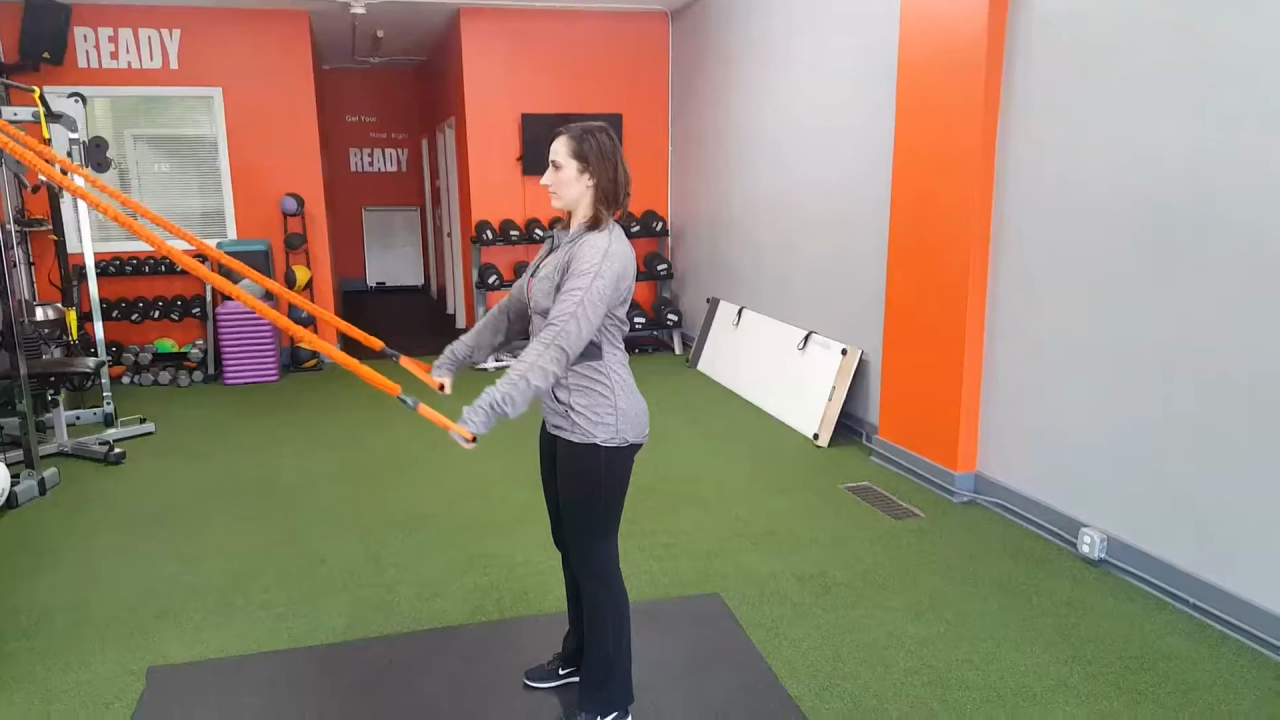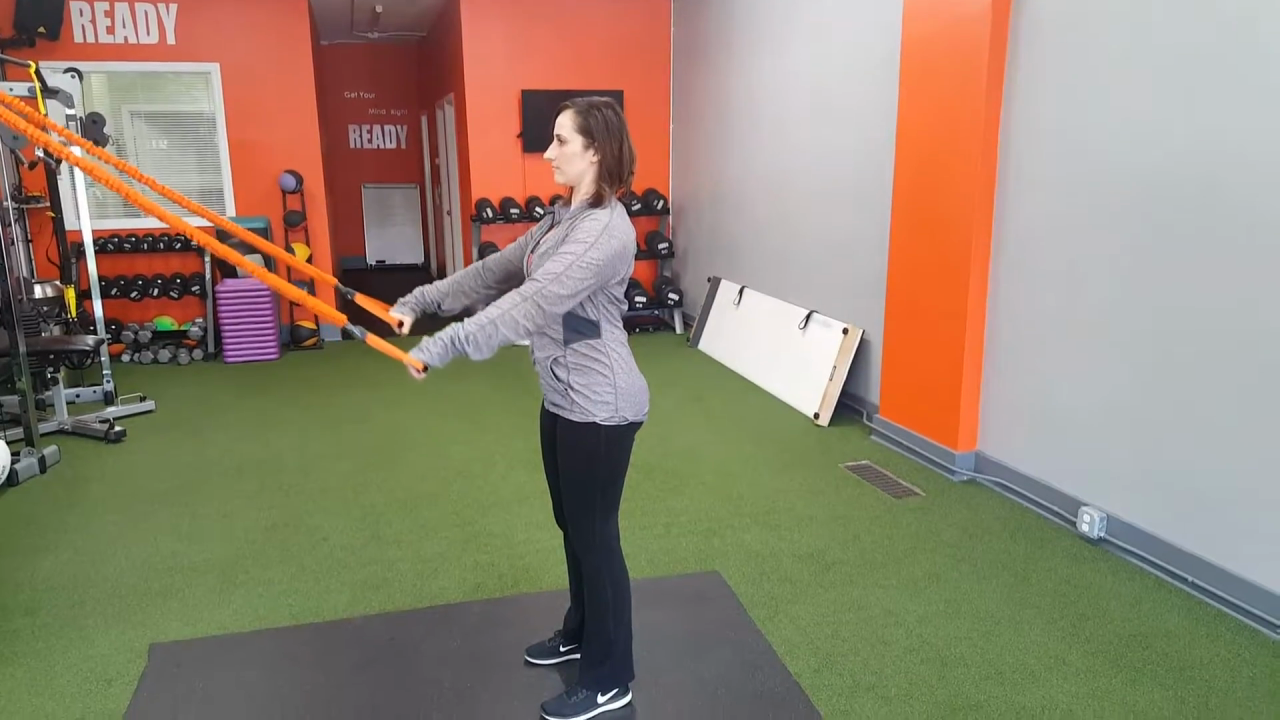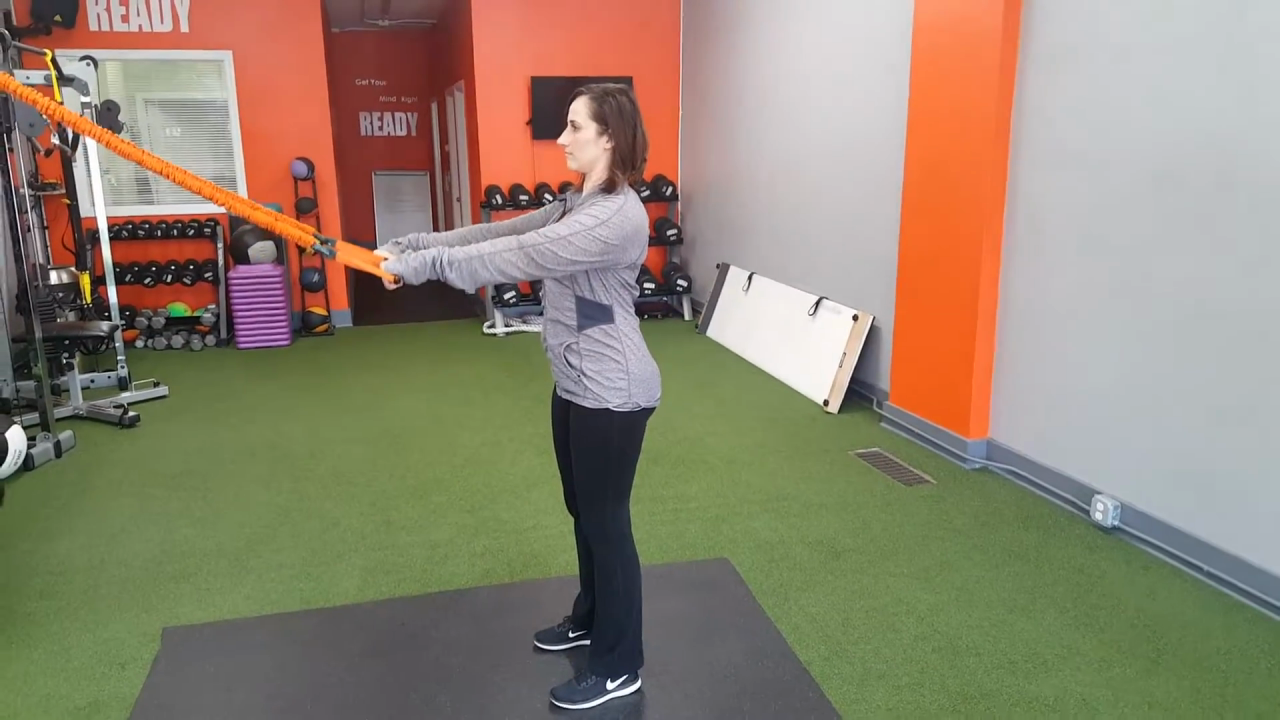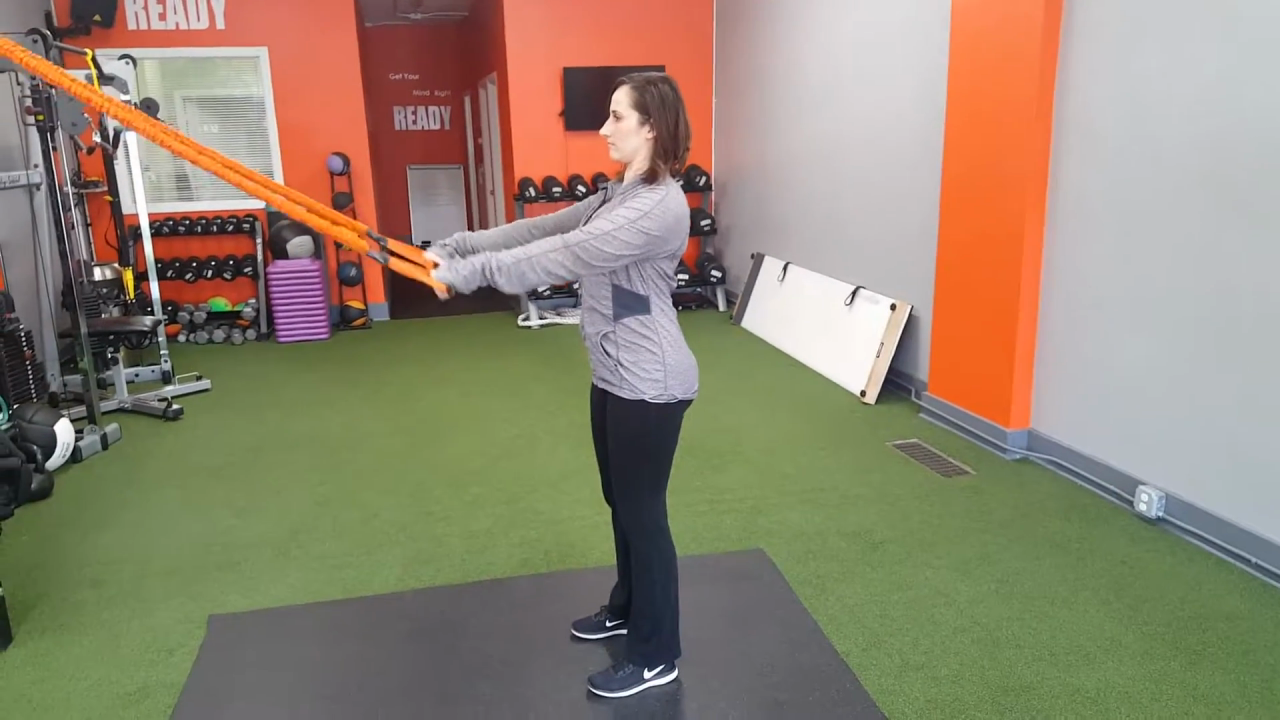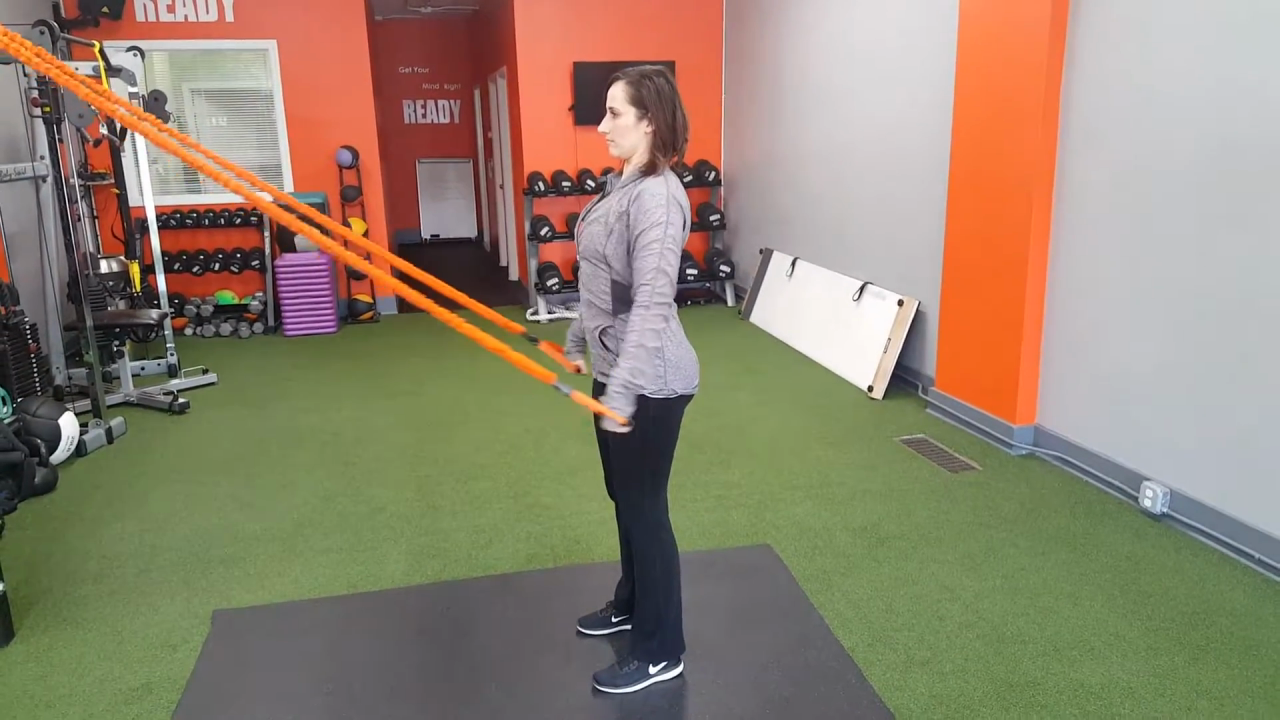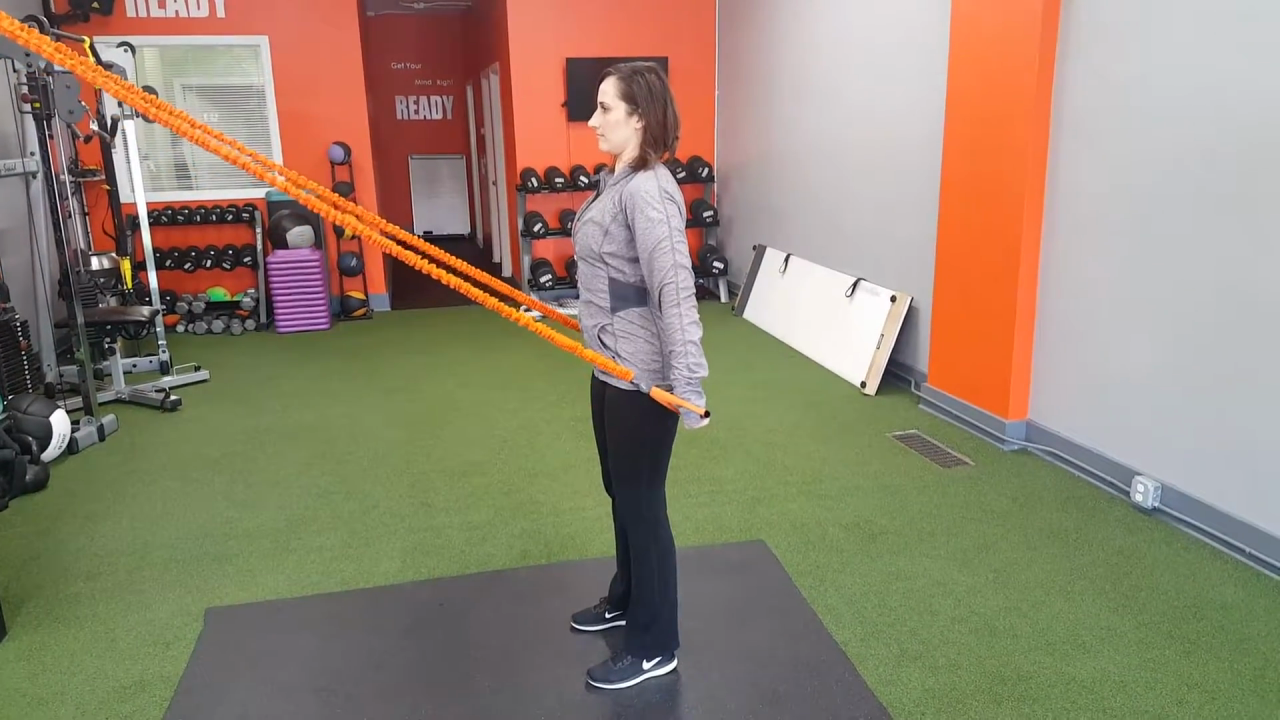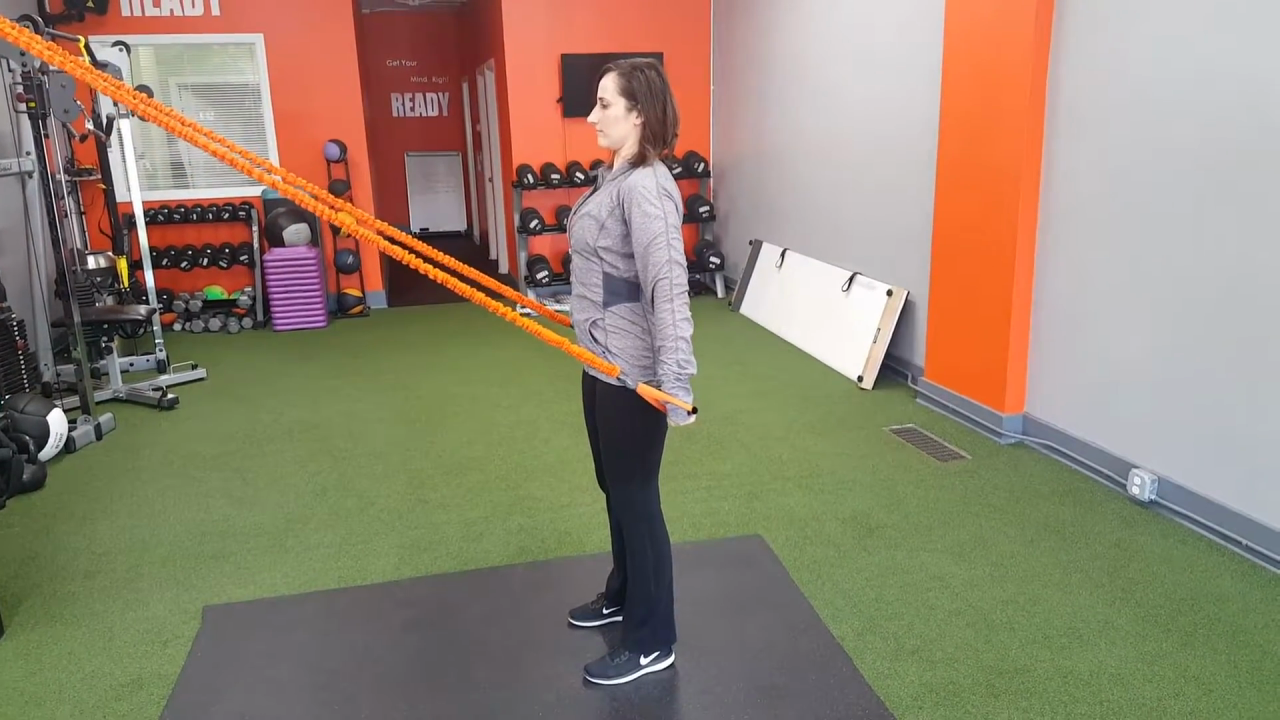
dt=0.7s
person 1, frame 1
left shoulder: (604, 252)
right shoulder: (564, 242)
left elbow: (559, 341)
right elbow: (512, 312)
left wrist: (484, 412)
right wrist: (451, 359)
left hip: (600, 429)
right hip: (564, 422)
left knee: (594, 557)
right knee: (570, 547)
right ankle: (580, 652)
person 1, frame 2
left shoulder: (606, 230)
right shoulder: (563, 218)
left elbow: (533, 302)
right elbow: (496, 270)
left wrist: (442, 346)
right wrist: (418, 301)
left hip: (600, 407)
right hip: (564, 400)
left knee: (595, 535)
right knee: (572, 525)
right ankle: (581, 632)
person 1, frame 3
left shoulder: (618, 215)
right shoulder: (577, 204)
left elbow: (524, 256)
right elbow: (504, 231)
left wrist: (423, 265)
right wrist: (409, 246)
left hip: (612, 393)
right hip: (576, 385)
left knee: (606, 521)
right knee: (583, 511)
left ankle: (618, 666)
right ankle: (590, 617)
person 1, frame 4
left shoulder: (660, 205)
right shoulder: (618, 195)
left elbow: (571, 254)
right elbow: (544, 229)
left wrist: (471, 273)
right wrist: (458, 247)
left hip: (649, 384)
right hip: (614, 376)
left knee: (642, 511)
right knee: (620, 502)
left ankle: (656, 657)
right ankle: (627, 606)
person 1, frame 5
left shoulder: (657, 196)
right shoulder: (623, 186)
left elbow: (654, 301)
left wrist: (623, 390)
right wrist: (578, 339)
left hip: (648, 382)
right hip: (618, 368)
left knee: (644, 506)
right knee: (625, 497)
left ankle: (660, 651)
right ankle: (632, 602)
person 1, frame 6
left shoulder: (647, 190)
right shoulder: (617, 180)
left elbow: (675, 289)
left wrist: (688, 384)
left hip: (643, 377)
right hip: (612, 368)
left knee: (641, 502)
right knee: (620, 492)
left ankle: (654, 647)
right ankle: (626, 598)
person 1, frame 7
left shoulder: (645, 187)
right shoulder: (615, 176)
left elbow: (669, 287)
left wrist: (674, 383)
right wrist: (586, 325)
left hip: (633, 374)
right hip: (604, 363)
left knee: (635, 498)
right knee: (615, 489)
left ankle: (652, 642)
right ankle: (624, 593)
